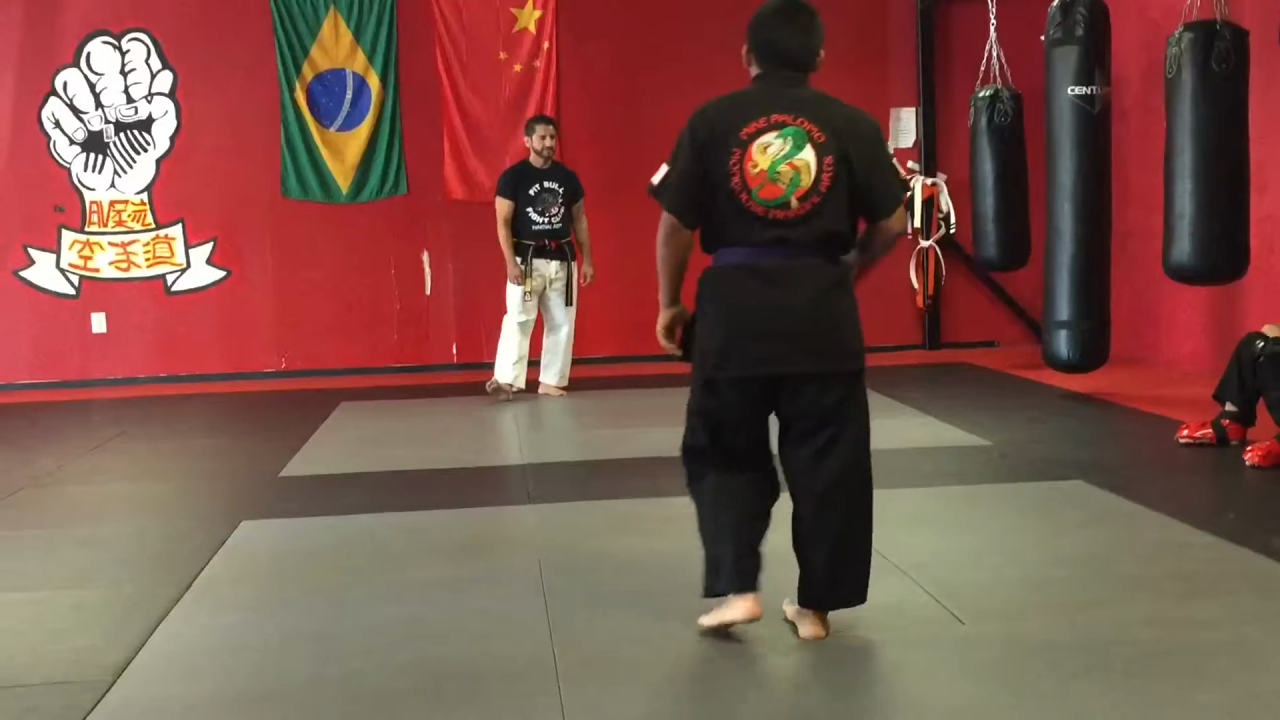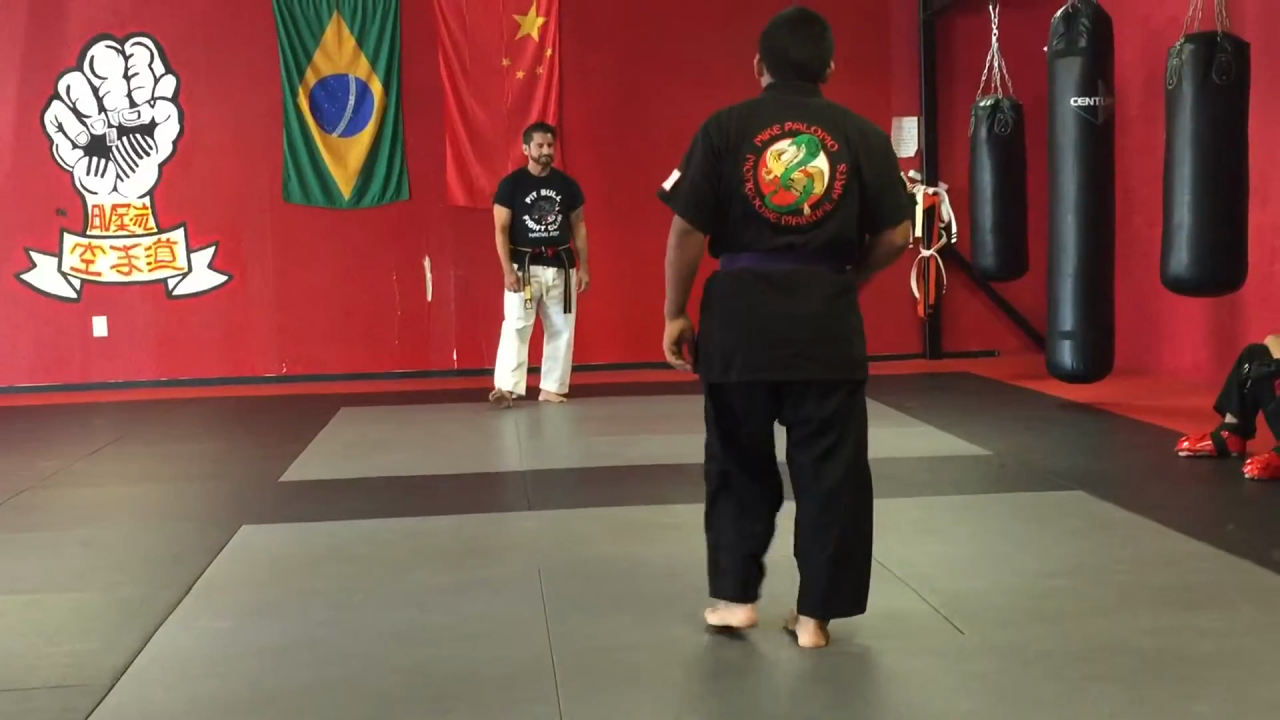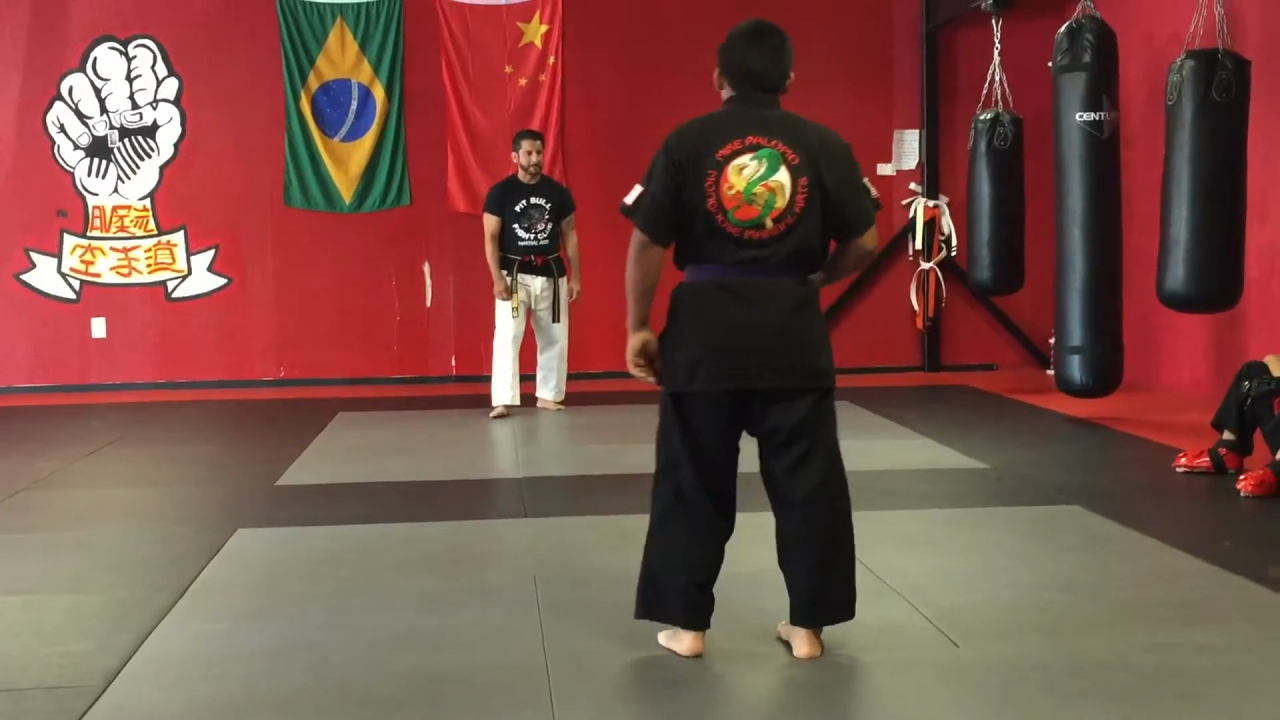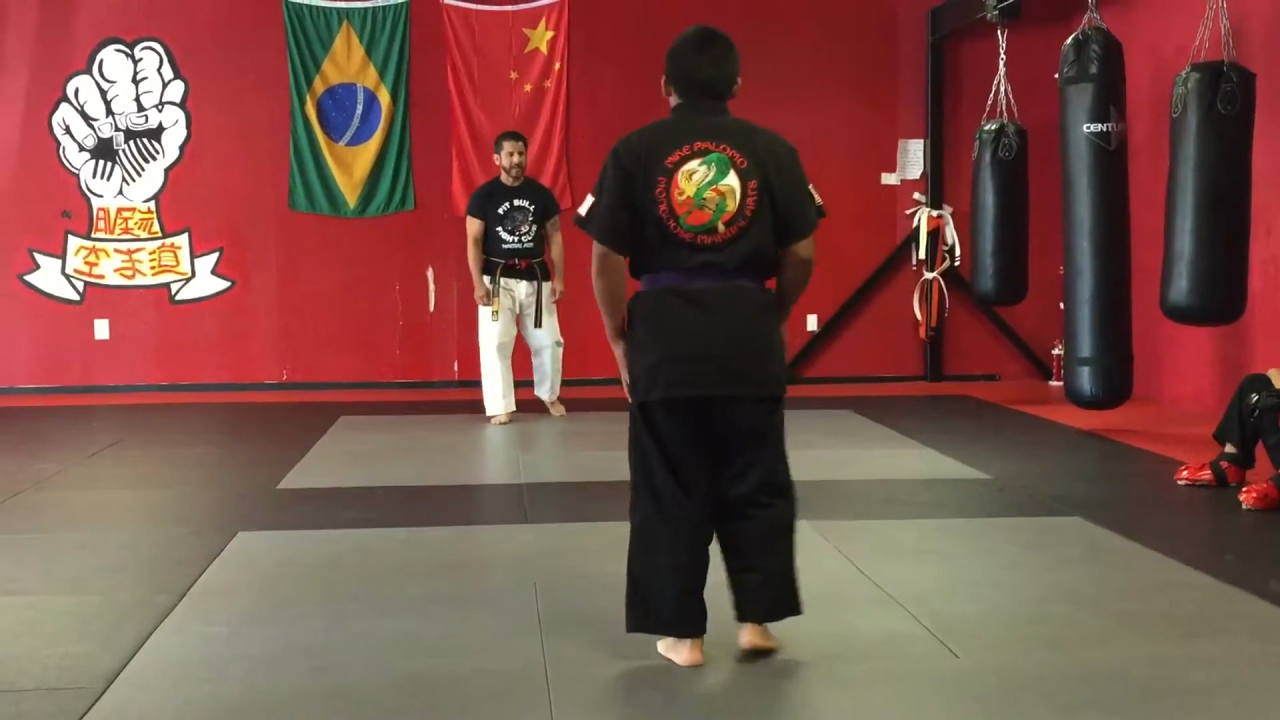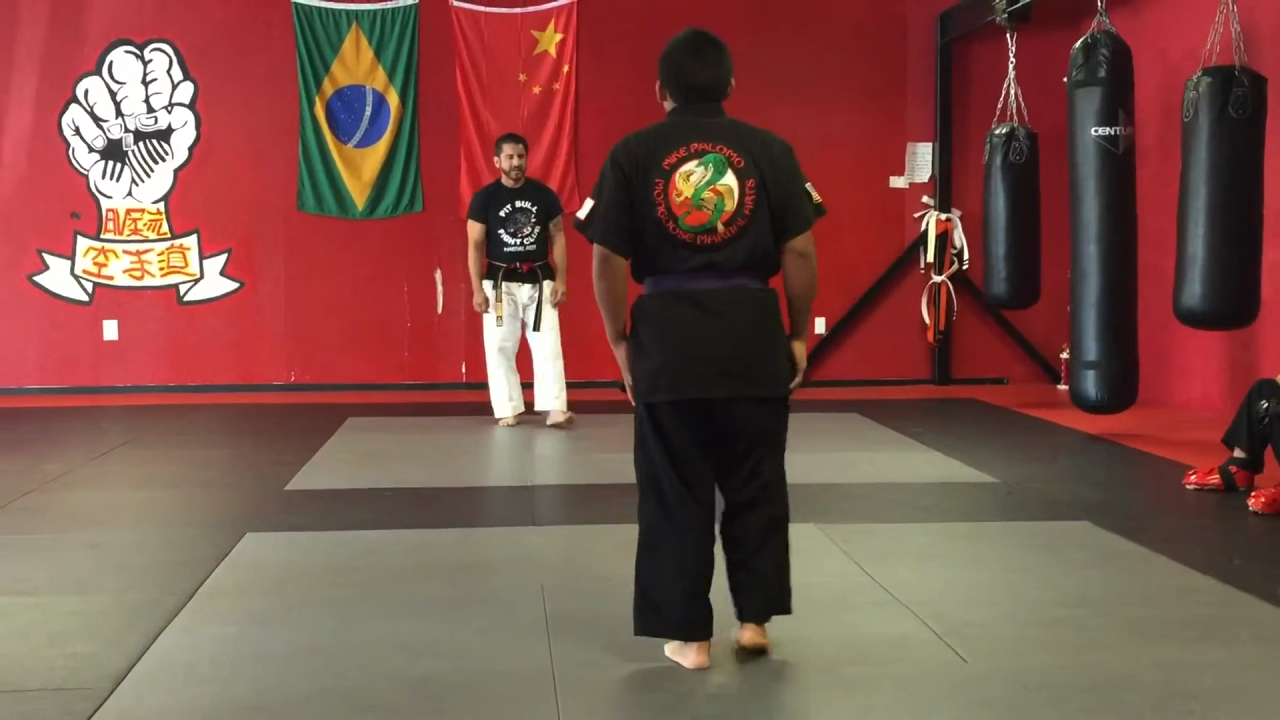
dt=0.4s
person 1, frame 1
left shoulder: (711, 121)
right shoulder: (852, 124)
left elbow: (675, 224)
right elbow: (891, 224)
left wrist: (669, 303)
left hip: (734, 305)
right hip: (821, 308)
left knee: (723, 455)
right knee: (829, 462)
left ankle: (736, 588)
right ankle: (815, 605)
person 1, frame 2
left shoulder: (725, 127)
right shoulder: (862, 134)
left elbow: (686, 230)
right elbow: (894, 237)
left wrist: (675, 314)
left hip: (741, 311)
right hip: (826, 315)
left knee: (738, 464)
right knee: (831, 468)
left ankle: (735, 597)
right ankle: (813, 613)
person 1, frame 3
left shoulder: (686, 142)
right shoulder: (824, 145)
left elbow: (647, 243)
right elbow: (863, 242)
left wrist: (638, 327)
left hip: (705, 324)
right hip: (791, 327)
left knee: (693, 484)
right knee: (809, 480)
left ankle: (684, 621)
right ankle: (808, 624)
person 1, frame 4
left shoulder: (635, 150)
right shoulder: (772, 149)
left elbow: (607, 255)
right elbow: (801, 252)
left wrist: (620, 336)
left hip: (664, 332)
right hip: (748, 332)
left knee: (669, 490)
right knee: (756, 483)
left ankle: (681, 631)
right ankle: (756, 619)
person 1, frame 5
left shoulder: (633, 153)
right shoulder: (769, 149)
left elbow: (608, 260)
right elbow: (800, 252)
left wrist: (621, 341)
right wrist: (799, 335)
left hip: (668, 336)
right hip: (752, 332)
left knee: (675, 491)
right knee: (756, 485)
left ankle: (689, 634)
right ankle: (753, 617)
person 2, frame 1
left shoulder: (568, 177)
right shoulder: (513, 177)
left elbow: (579, 219)
right elbow: (503, 222)
left wrist: (586, 259)
right wrist: (511, 262)
left hip: (562, 259)
right hip: (527, 258)
left knee: (561, 323)
right knee: (518, 319)
left ankle: (551, 380)
right ankle: (506, 380)
person 2, frame 2
left shoulder: (567, 185)
right shoulder: (511, 184)
left elbow: (578, 227)
right elbow: (501, 229)
left wrist: (583, 267)
right wrist: (508, 270)
left hip: (561, 266)
right hip: (525, 265)
left knee: (561, 329)
right knee: (516, 326)
left ankle: (551, 388)
right ankle: (506, 387)
person 2, frame 3
left shoulder: (558, 192)
right shoulder: (500, 192)
left elbow: (569, 235)
right elbow: (491, 238)
left wrist: (574, 276)
right wrist: (497, 278)
left hip: (551, 274)
right hip: (514, 273)
left knee: (554, 338)
right knee: (507, 336)
left ankle: (548, 395)
right ankle: (503, 401)
person 2, frame 4
left shoulder: (542, 194)
right shoulder: (484, 195)
left elbow: (554, 237)
right elbow: (474, 241)
left wrist: (558, 278)
right wrist: (478, 283)
left hip: (536, 277)
right hip: (498, 278)
left knee: (548, 342)
right knee: (495, 344)
left ankle: (549, 395)
right ankle: (500, 408)
person 2, frame 5
left shoulder: (544, 194)
right shoulder: (484, 198)
left elbow: (558, 237)
right elbow: (475, 245)
left wrist: (560, 279)
right wrist: (477, 289)
left hip: (539, 280)
right hip: (500, 282)
left knee: (548, 346)
right knee: (500, 348)
left ankle: (554, 408)
right ankle: (508, 410)
